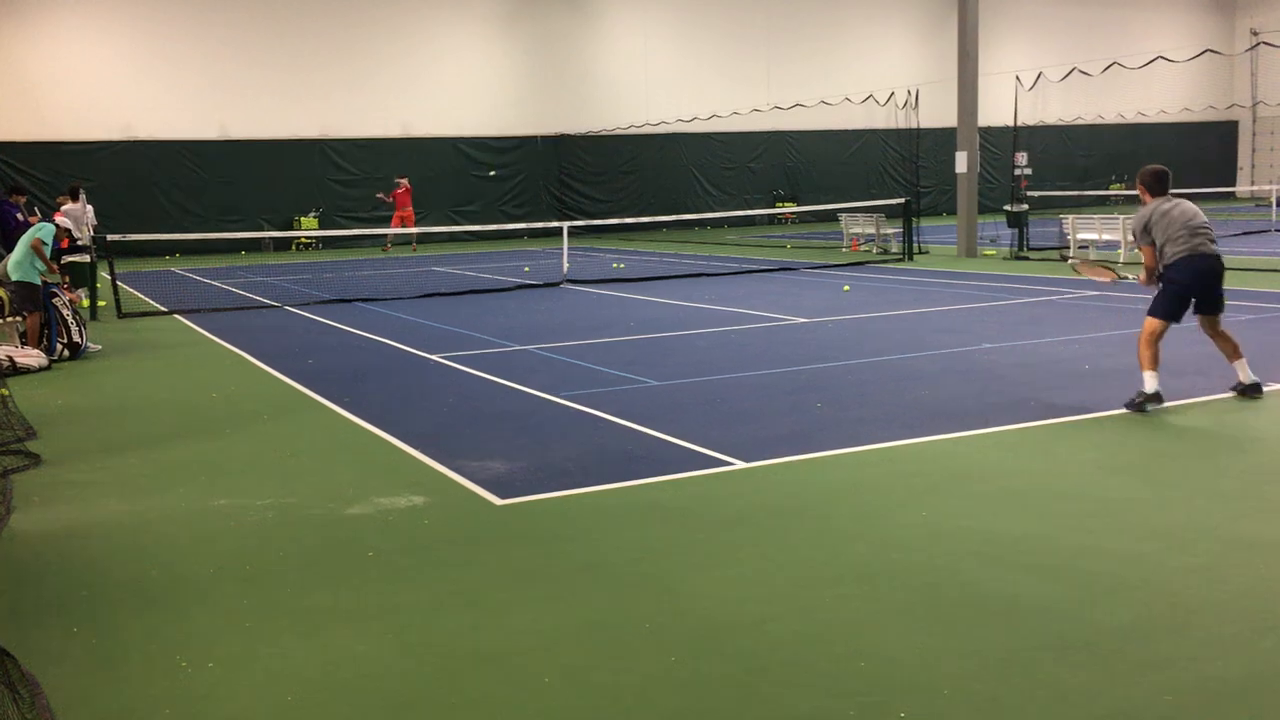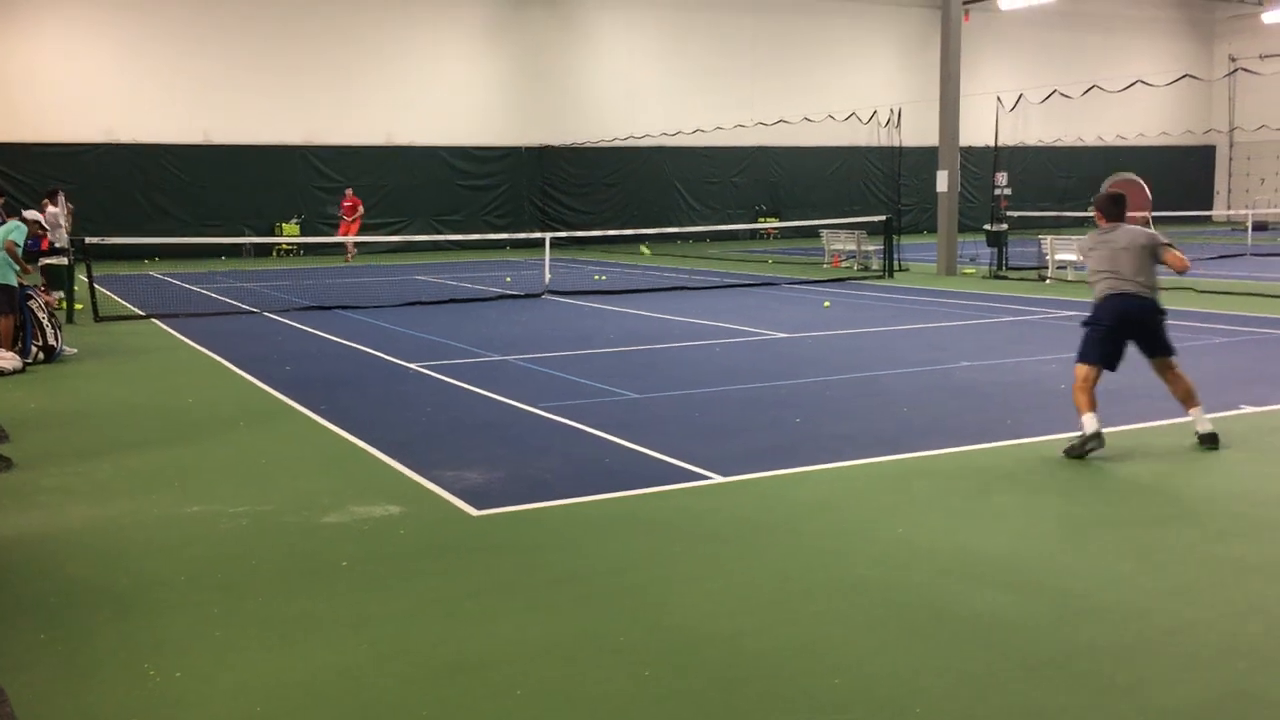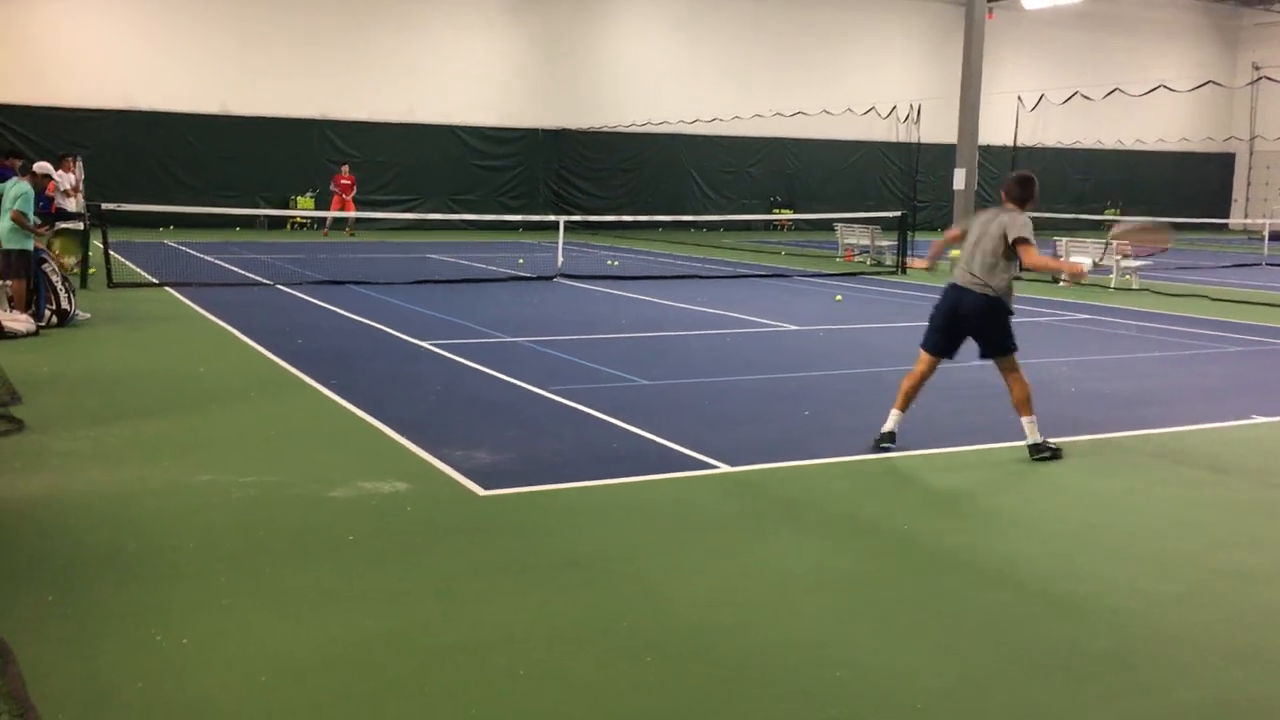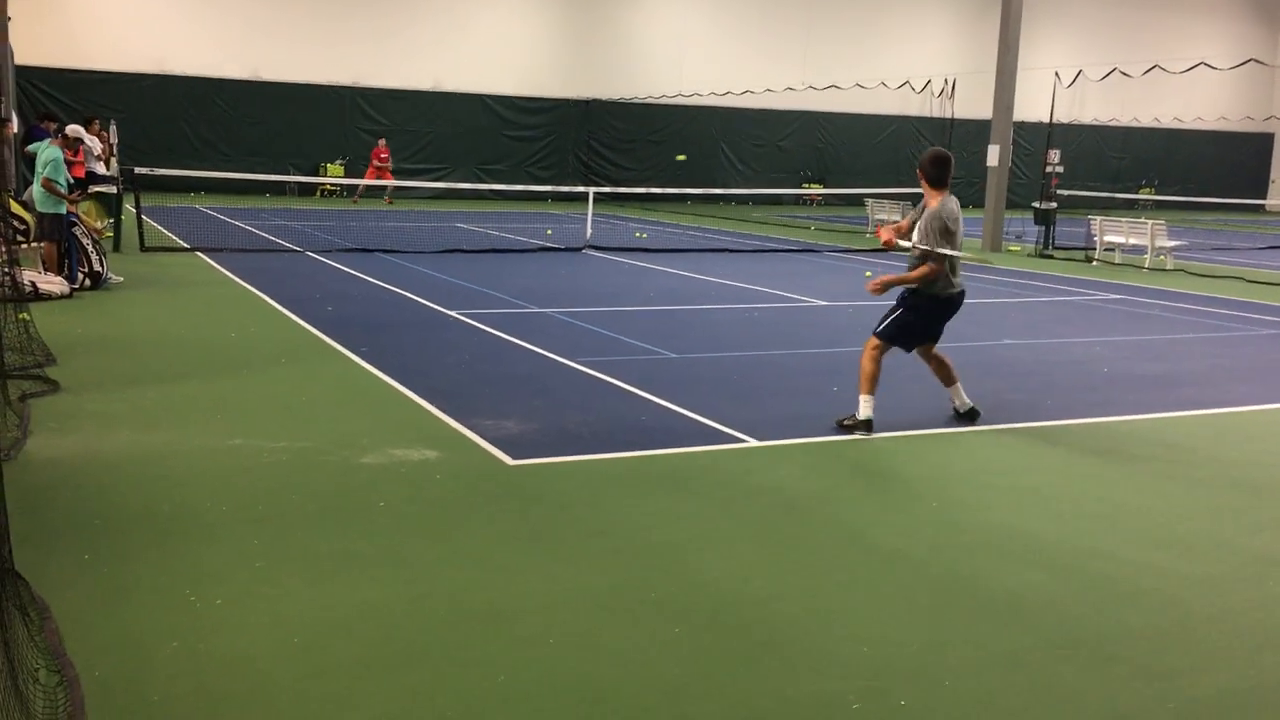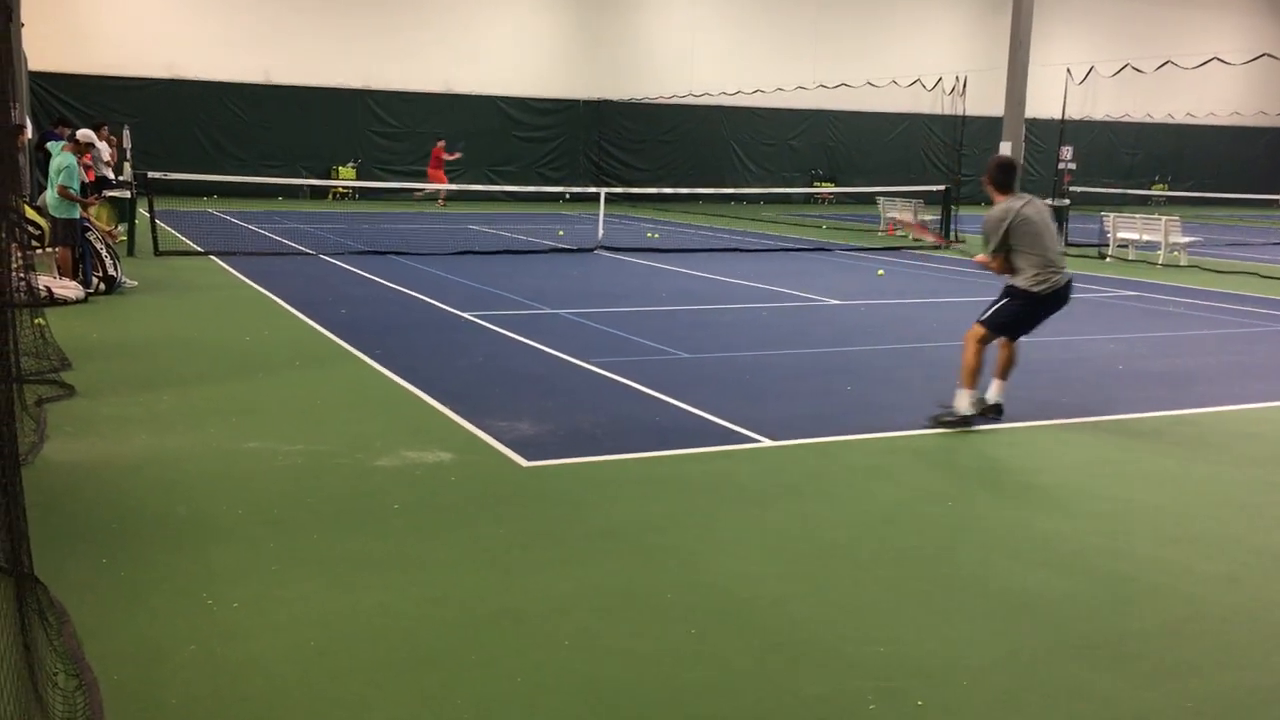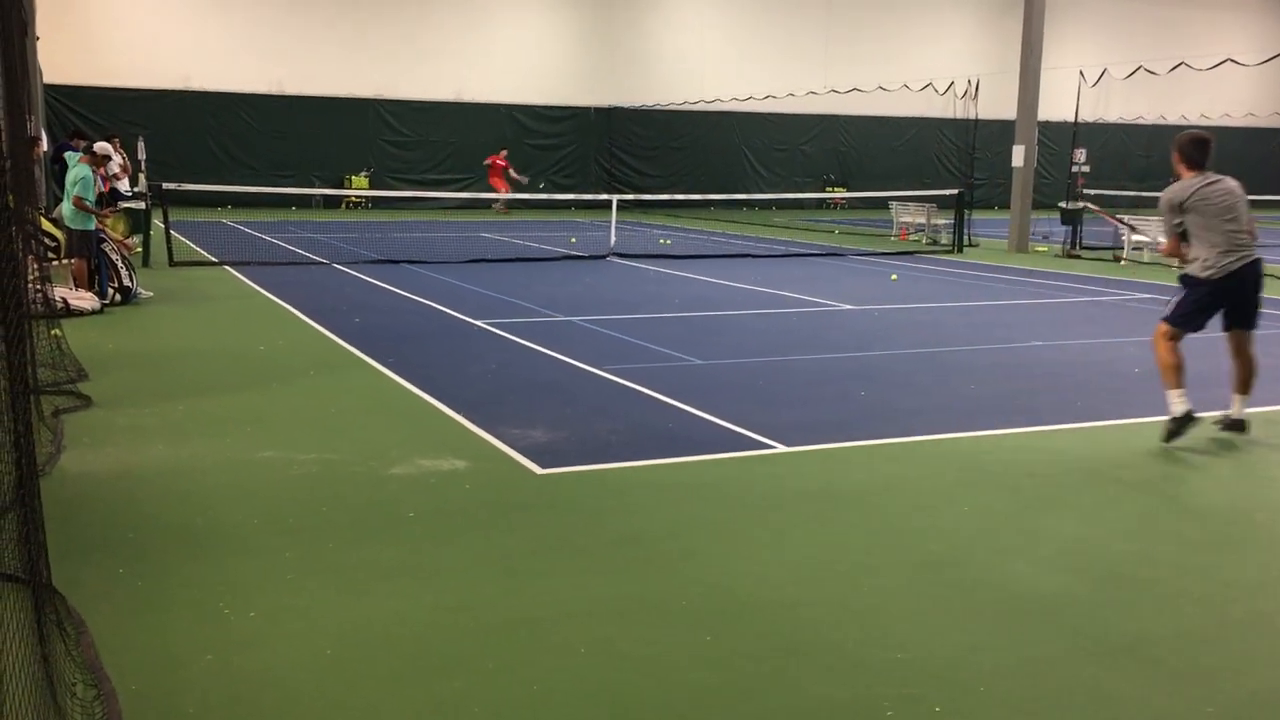
dt=0.5s
person 1, frame 1
left shoulder: (1143, 216)
right shoulder: (1188, 205)
left elbow: (1150, 262)
left wrist: (1148, 276)
left hip: (1187, 269)
right hip: (1214, 262)
left knee: (1149, 335)
right knee: (1212, 326)
left ankle: (1151, 391)
right ankle: (1249, 381)
person 1, frame 2
left shoulder: (1088, 243)
right shoulder: (1144, 235)
right elbow: (1182, 266)
right wrist: (1161, 250)
left hip: (1108, 308)
right hip: (1145, 307)
left knee: (1083, 383)
right knee: (1168, 371)
left ankle: (1091, 433)
right ankle: (1205, 430)
person 1, frame 3
left shoulder: (984, 215)
right shoulder: (1018, 222)
left elbow: (952, 235)
right elbow: (1030, 260)
left wrist: (931, 258)
right wrist: (1064, 267)
left hip: (956, 298)
right hip: (989, 304)
left knee: (922, 369)
right knee: (1012, 374)
left ankle: (889, 431)
right ankle: (1035, 441)
person 1, frame 4
left shoulder: (939, 216)
right shoulder: (937, 203)
left elbow: (934, 269)
right elbow: (903, 227)
left wrist: (891, 281)
right wrist: (889, 232)
left hip: (929, 297)
right hip: (948, 296)
left knee: (874, 349)
right knee: (926, 350)
left ankle: (863, 417)
right ankle: (965, 406)
person 1, frame 5
left shoulder: (996, 217)
right shoulder: (1037, 204)
left elbow: (1003, 266)
left wrist: (988, 261)
left hip: (1033, 291)
right hip: (1060, 287)
left knee: (975, 339)
right knee: (1008, 334)
left ankle: (963, 409)
right ankle: (993, 401)
person 1, frame 6
left shoulder: (1173, 196)
right shoulder: (1233, 186)
left elbow: (1174, 250)
right elbow: (1250, 234)
left wrist: (1179, 249)
left hip: (1209, 278)
right hip: (1248, 270)
left knee: (1164, 337)
right knee: (1240, 344)
left ankle: (1180, 411)
right ankle: (1237, 414)
